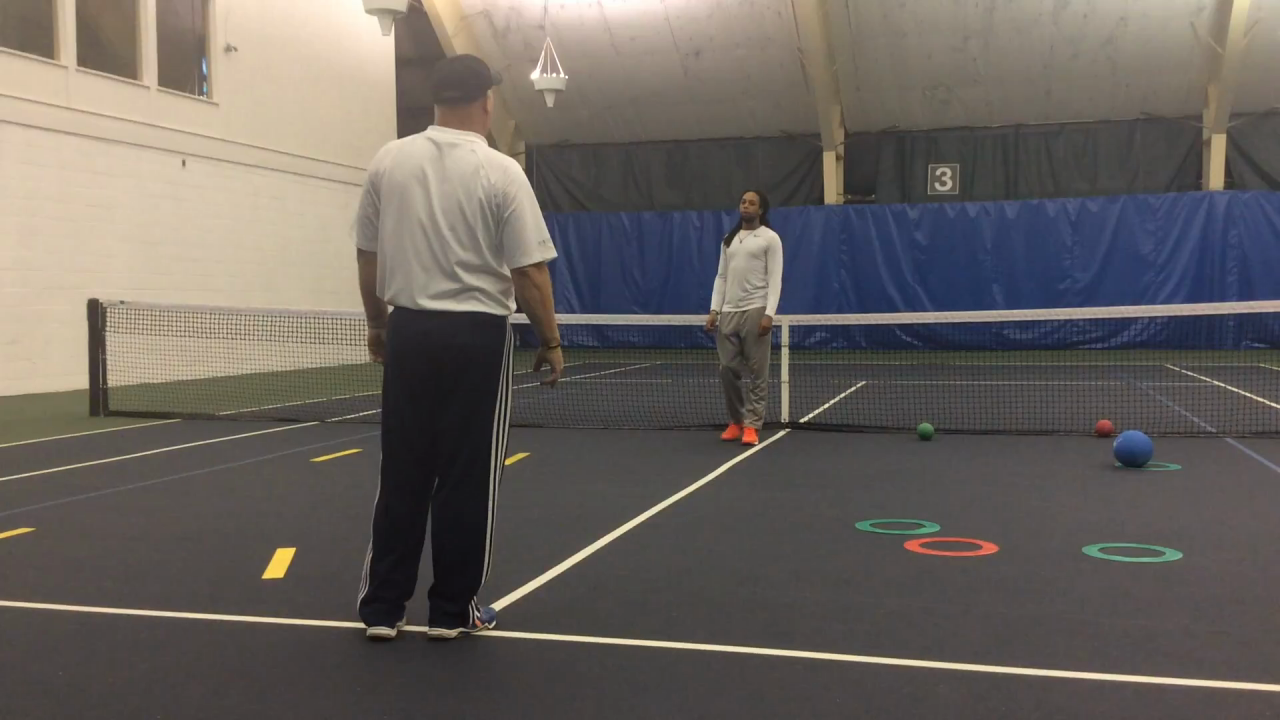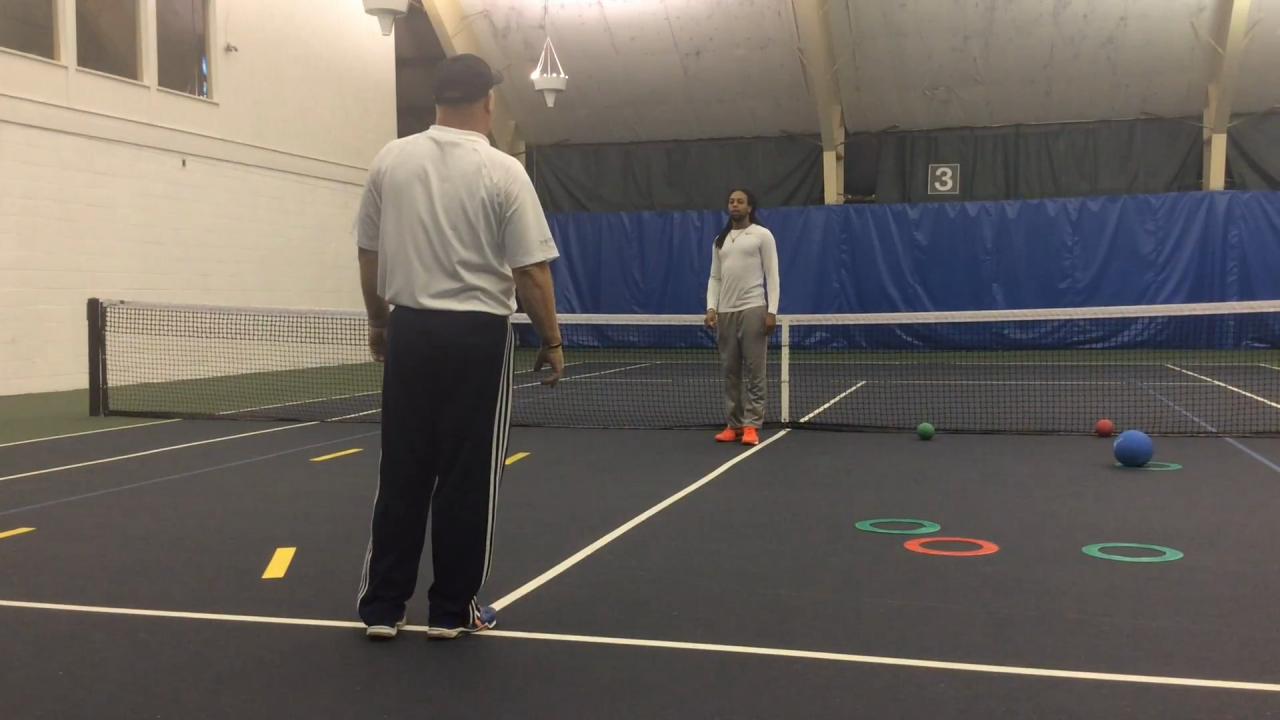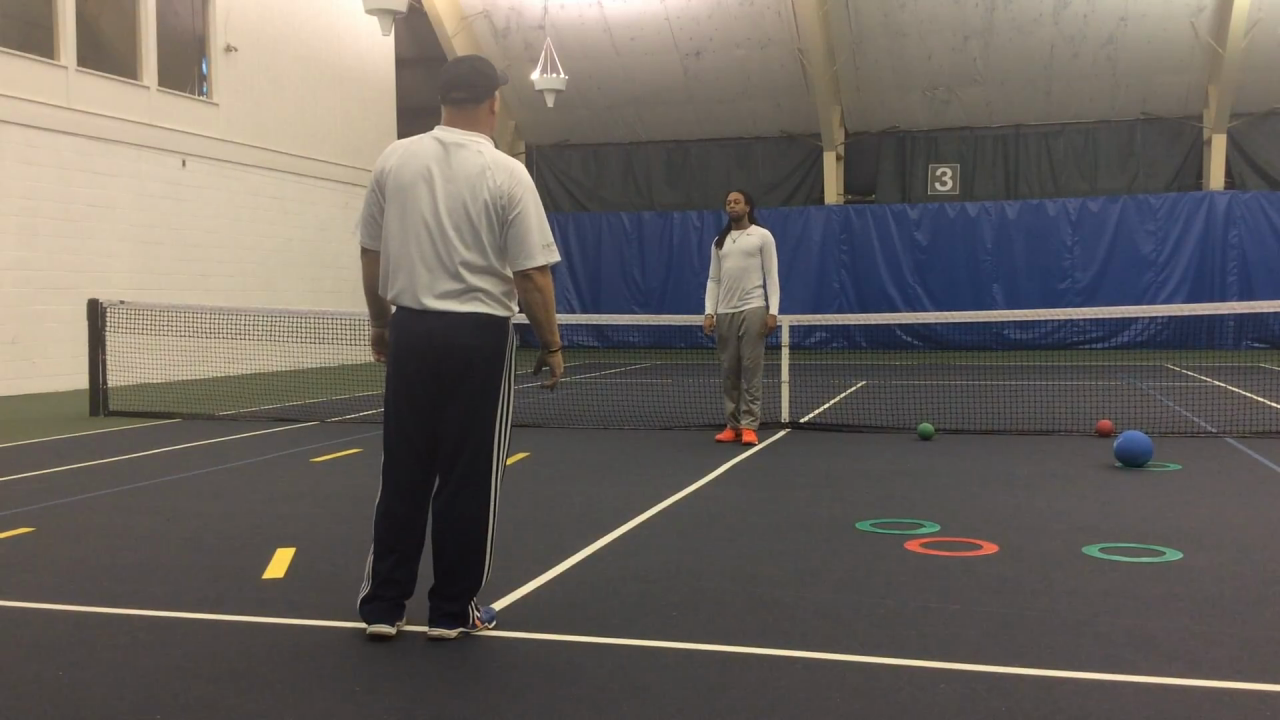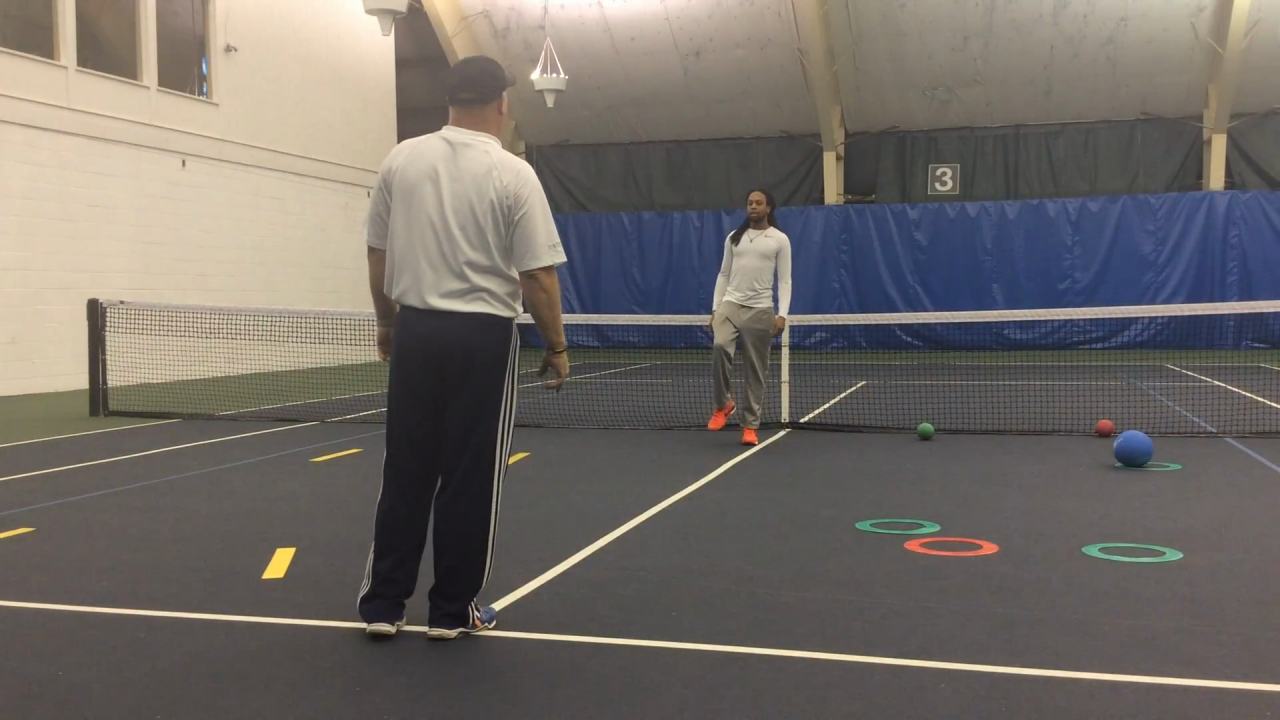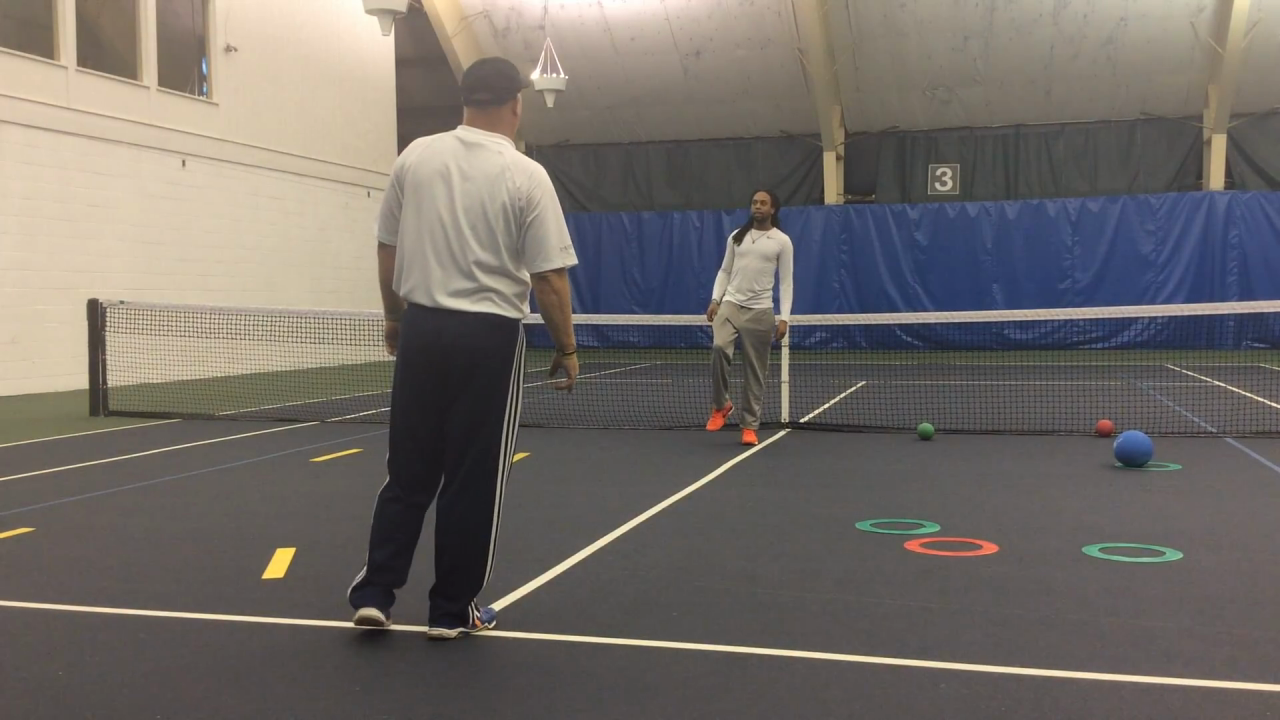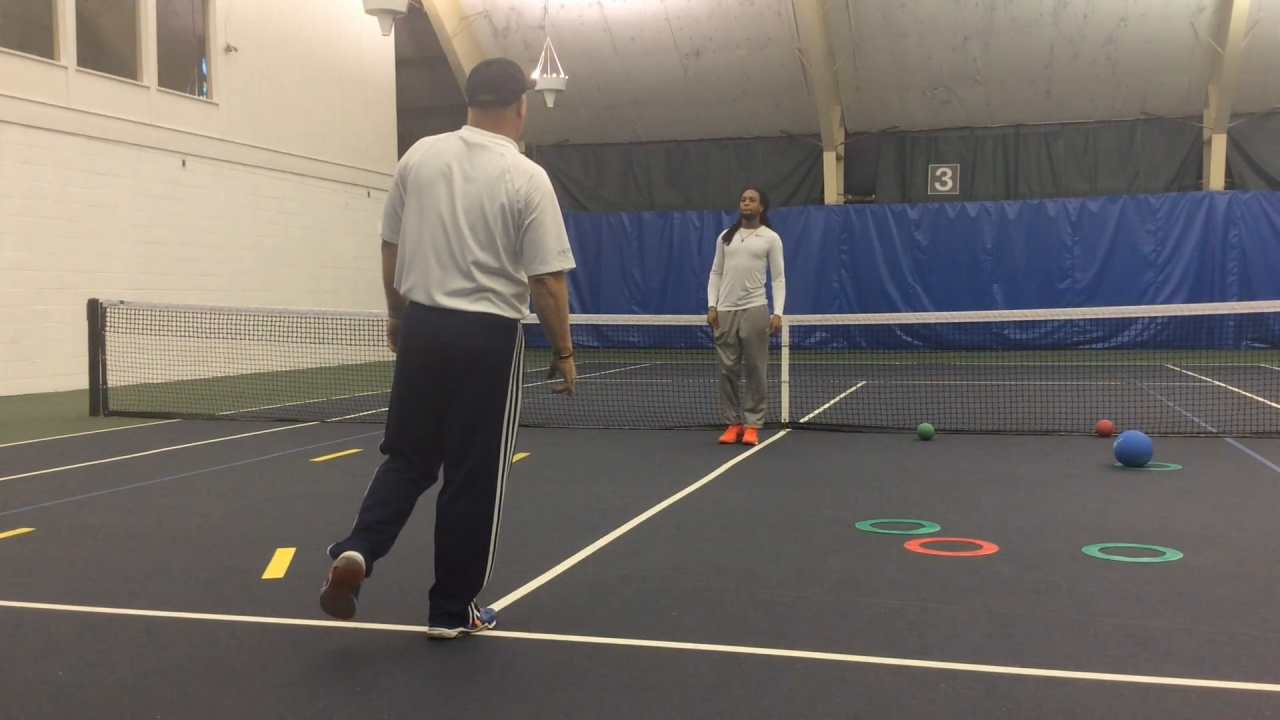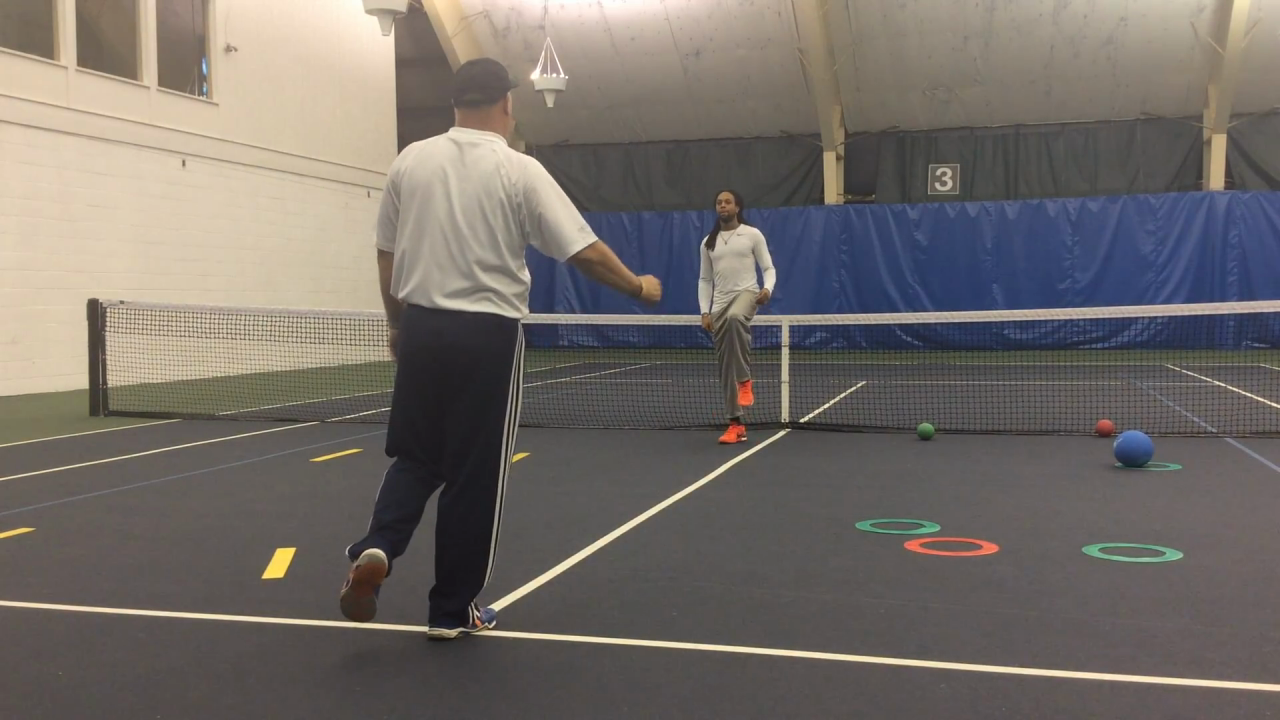
dt=0.7s
person 1, frame 1
left shoulder: (388, 161)
right shoulder: (500, 171)
left elbow: (368, 256)
right elbow: (529, 271)
left wrist: (376, 322)
right wrist: (550, 340)
left hip: (409, 332)
right hip: (476, 336)
left knee: (401, 475)
right knee: (465, 479)
left ankle: (382, 606)
right ankle: (452, 609)
person 1, frame 2
left shoulder: (390, 159)
right shoulder: (503, 171)
left elbow: (369, 255)
right elbow: (531, 271)
left wrist: (378, 321)
right wrist: (552, 340)
left hip: (409, 331)
right hip: (477, 336)
left knee: (401, 475)
right knee: (466, 479)
left ankle: (382, 605)
right ankle: (451, 609)
person 1, frame 3
left shoulder: (394, 159)
right shoulder: (506, 173)
left elbow: (372, 255)
right elbow: (532, 274)
left wrist: (379, 322)
right wrist: (551, 344)
left hip: (411, 331)
right hip: (479, 336)
left knee: (403, 473)
right knee: (467, 479)
left ankle: (383, 604)
right ankle: (452, 609)
person 1, frame 4
left shoulder: (401, 158)
right shoulder: (512, 173)
left elbow: (377, 253)
right elbow: (537, 274)
left wrist: (386, 321)
right wrist: (556, 345)
left hip: (415, 331)
right hip: (482, 336)
left knee: (405, 474)
right knee: (468, 480)
left ankle: (383, 603)
right ankle: (452, 610)
person 1, frame 5
left shoulder: (415, 157)
right shoulder: (526, 175)
left elbow: (387, 250)
right elbow: (549, 277)
left wrist: (394, 317)
right wrist: (566, 349)
left hip: (422, 330)
right hip: (489, 337)
left knee: (408, 473)
right knee: (472, 480)
left ankle: (374, 591)
right ankle: (452, 610)
person 1, frame 6
left shoulder: (418, 156)
right shoulder: (526, 177)
left elbow: (390, 247)
right elbow: (547, 281)
left wrist: (397, 315)
right wrist: (563, 353)
left hip: (422, 326)
right hip: (487, 336)
left knee: (407, 459)
right knee: (472, 478)
left ankle: (357, 552)
right ankle: (452, 609)
person 1, frame 7
left shoulder: (409, 161)
right shoulder: (520, 171)
left elbow: (386, 256)
right elbow: (587, 253)
left wrist: (397, 323)
right wrist: (639, 287)
left hip: (422, 329)
right hip: (488, 335)
left knee: (414, 459)
right knee: (475, 478)
left ankle: (375, 549)
right ankle: (452, 609)
person 2, frame 1
left shoulder: (770, 238)
right shoulder: (729, 239)
left elbow: (775, 279)
right elbow: (721, 277)
left wrist: (769, 314)
right wrist: (714, 310)
left hip: (755, 311)
right hip: (729, 312)
left knee: (756, 371)
right knee: (727, 368)
left ankle: (751, 425)
right ankle: (737, 420)
person 2, frame 2
left shoulder: (763, 235)
right shoulder: (720, 240)
left elbow: (772, 276)
right elbow: (715, 278)
left wrist: (772, 311)
right wrist: (711, 308)
left hip: (753, 310)
right hip: (725, 312)
left knee: (755, 371)
right knee: (730, 371)
left ankle: (752, 426)
right ankle: (734, 425)
person 2, frame 3
left shoulder: (763, 236)
right shoulder: (719, 241)
left elbow: (772, 277)
right elbow: (713, 280)
left wrist: (773, 312)
right wrist: (709, 313)
left hip: (753, 310)
right hip: (725, 313)
left knee: (751, 370)
right knee: (729, 372)
left ankle: (749, 426)
right ankle: (733, 425)
person 2, frame 4
left shoulder: (780, 240)
right shoulder: (734, 237)
left elbow: (784, 281)
right elbow: (723, 275)
left wrist: (782, 314)
right wrist: (715, 309)
left hip: (760, 310)
right hip: (730, 304)
left knee: (755, 370)
right knee: (721, 347)
left ankle: (750, 426)
right ankle: (723, 405)
person 2, frame 5
left shoulder: (782, 241)
right shoulder: (736, 236)
left elbow: (786, 282)
right elbow: (725, 271)
left wrist: (784, 318)
right wrist: (715, 299)
left hip: (760, 311)
right hip: (731, 304)
left knee: (755, 370)
right knee: (719, 347)
left ankle: (750, 427)
right ankle: (721, 406)
person 2, frame 6
left shoulder: (771, 238)
right shoulder: (725, 236)
left elbow: (778, 277)
right elbow: (716, 273)
left wrist: (778, 313)
right wrist: (712, 306)
left hip: (755, 308)
right hip: (725, 309)
left knee: (755, 368)
right knee: (727, 368)
left ankle: (752, 425)
right ankle: (735, 424)
person 2, frame 7
left shoulder: (753, 235)
right shoulder: (708, 242)
left elbow: (768, 268)
right elbow: (705, 280)
left wrist: (768, 288)
right wrist: (705, 312)
left hip: (746, 293)
right hip: (719, 306)
left knee: (736, 317)
right knee: (725, 367)
left ankle: (745, 380)
right ankle: (736, 424)
